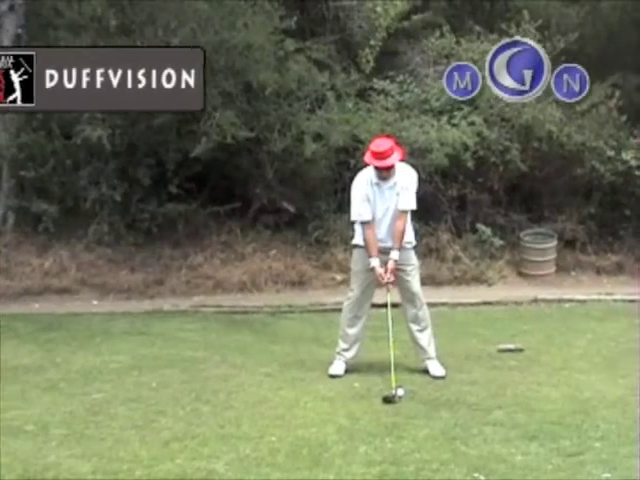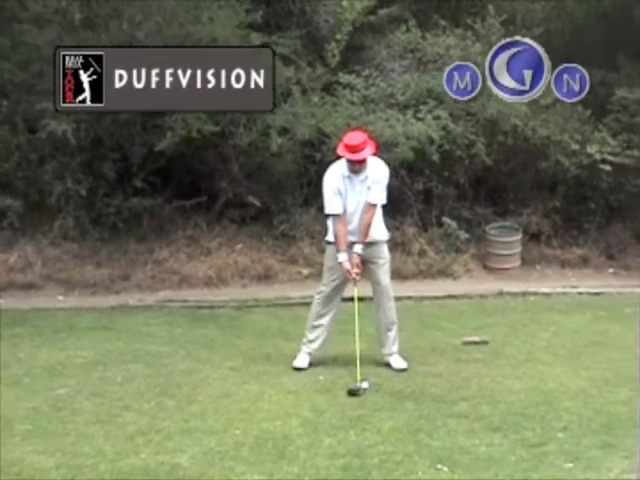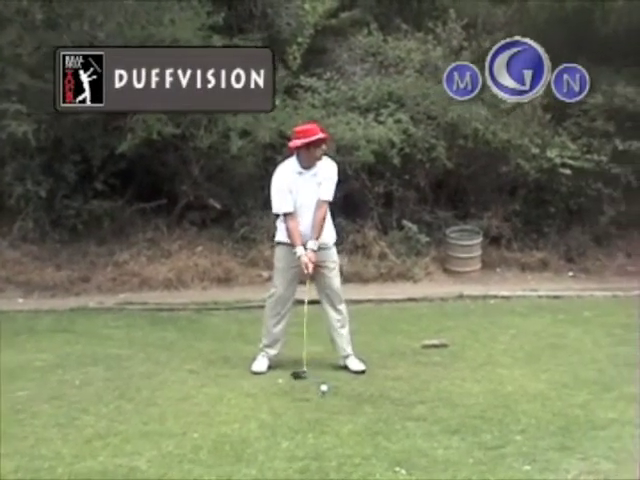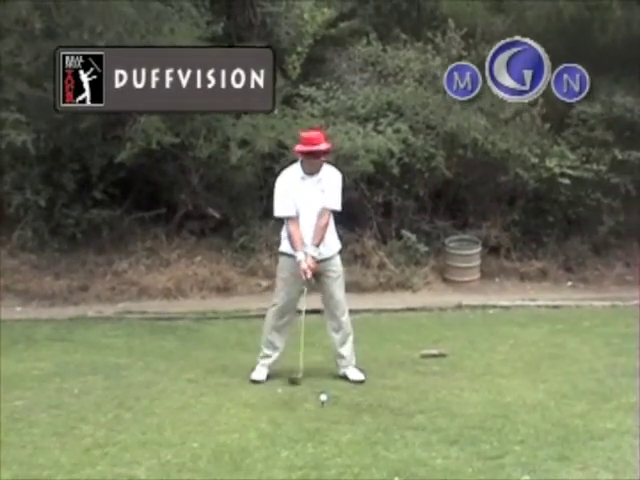
dt=1s
person 1, frame 1
left shoulder: (408, 175)
right shoulder: (361, 182)
left elbow: (401, 218)
right elbow: (366, 226)
left wrist: (394, 257)
right wrist: (375, 262)
left hip: (401, 247)
right hip: (367, 247)
left knee: (415, 300)
right knee: (355, 301)
left ankle: (429, 357)
right ankle: (342, 357)
person 1, frame 2
left shoulder: (379, 169)
right shoulder: (333, 175)
left elbow: (369, 212)
right elbow: (338, 219)
left wrist: (358, 251)
right wrist: (343, 257)
left hip: (374, 241)
right hip: (340, 241)
left knee: (384, 293)
right knee: (326, 294)
left ankle: (391, 351)
right ankle: (307, 350)
person 1, frame 3
left shoulder: (329, 167)
right shoulder: (283, 174)
left elbow: (321, 208)
right elbow: (289, 217)
left wrist: (312, 247)
right wrist: (300, 252)
left hip: (323, 243)
right hip: (289, 243)
left knee: (335, 296)
right knee: (279, 297)
left ankle: (347, 354)
right ankle: (266, 353)
person 1, frame 4
left shoulder: (333, 176)
right shoulder: (286, 179)
left elbow: (325, 216)
right elbow: (291, 221)
left wrist: (312, 253)
right wrist: (301, 256)
left hip: (326, 253)
right hip: (292, 253)
left knee: (338, 307)
right knee: (281, 307)
left ankle: (347, 364)
right ankle: (265, 362)
